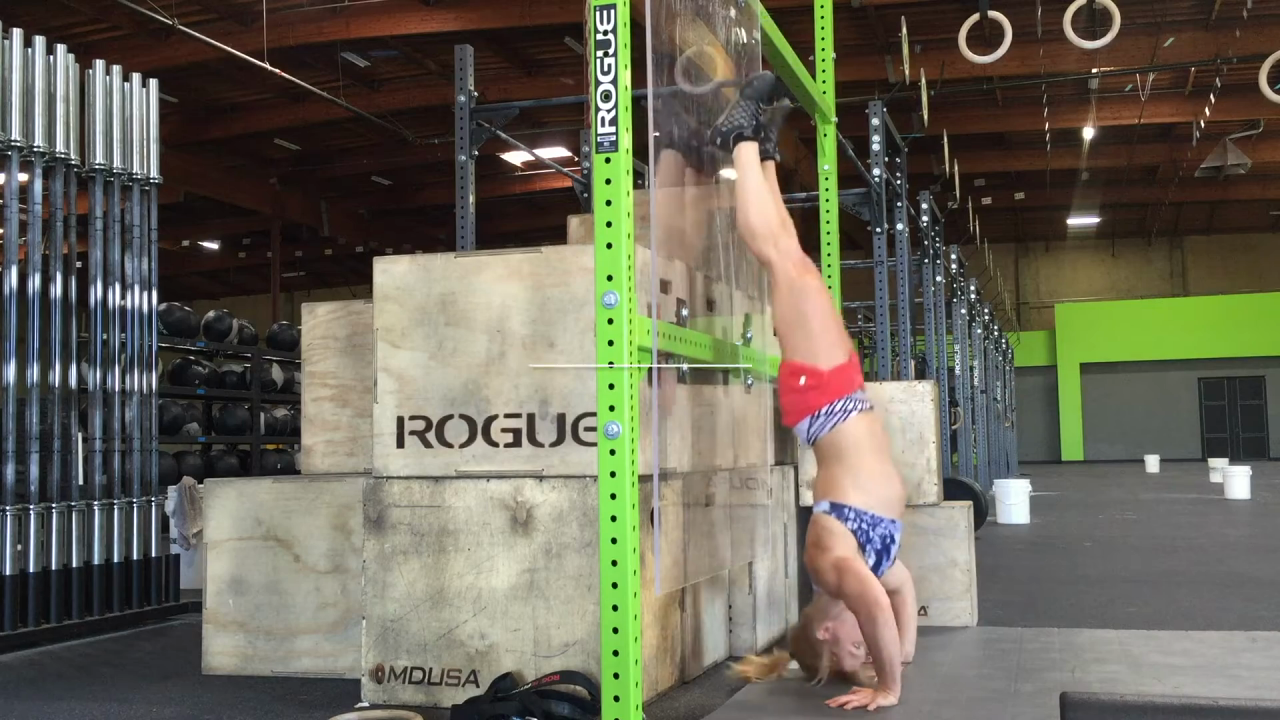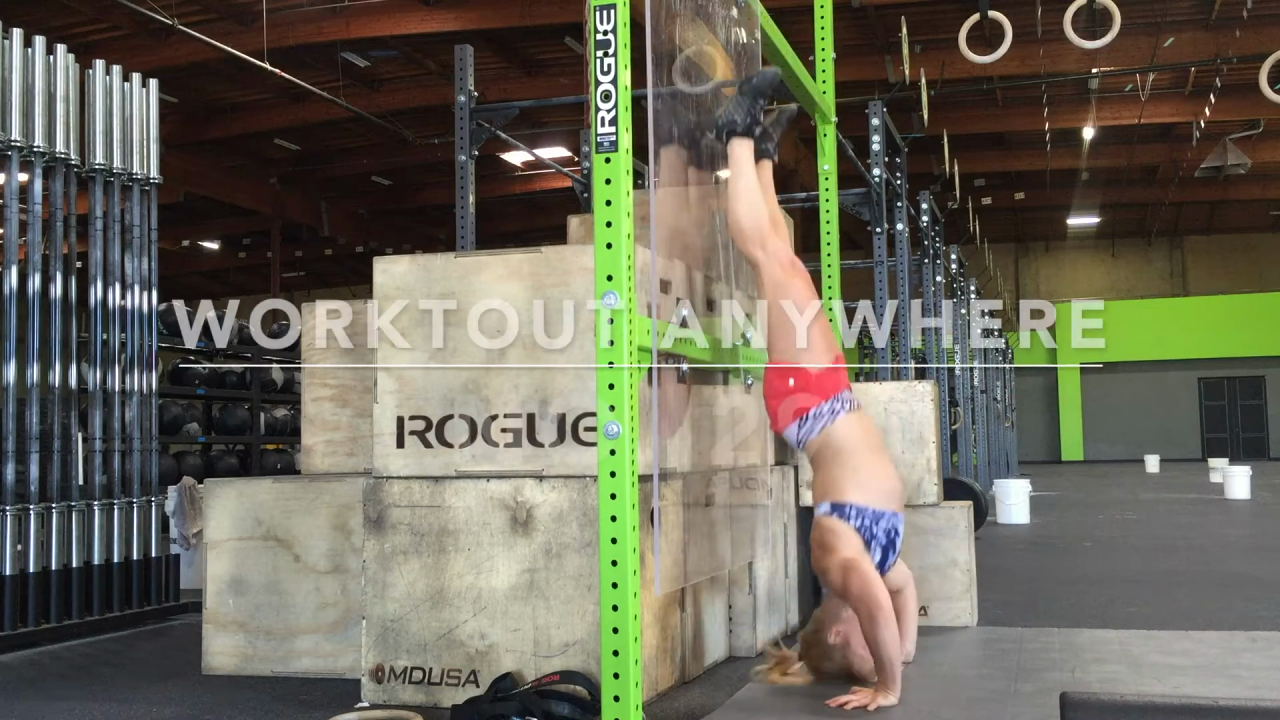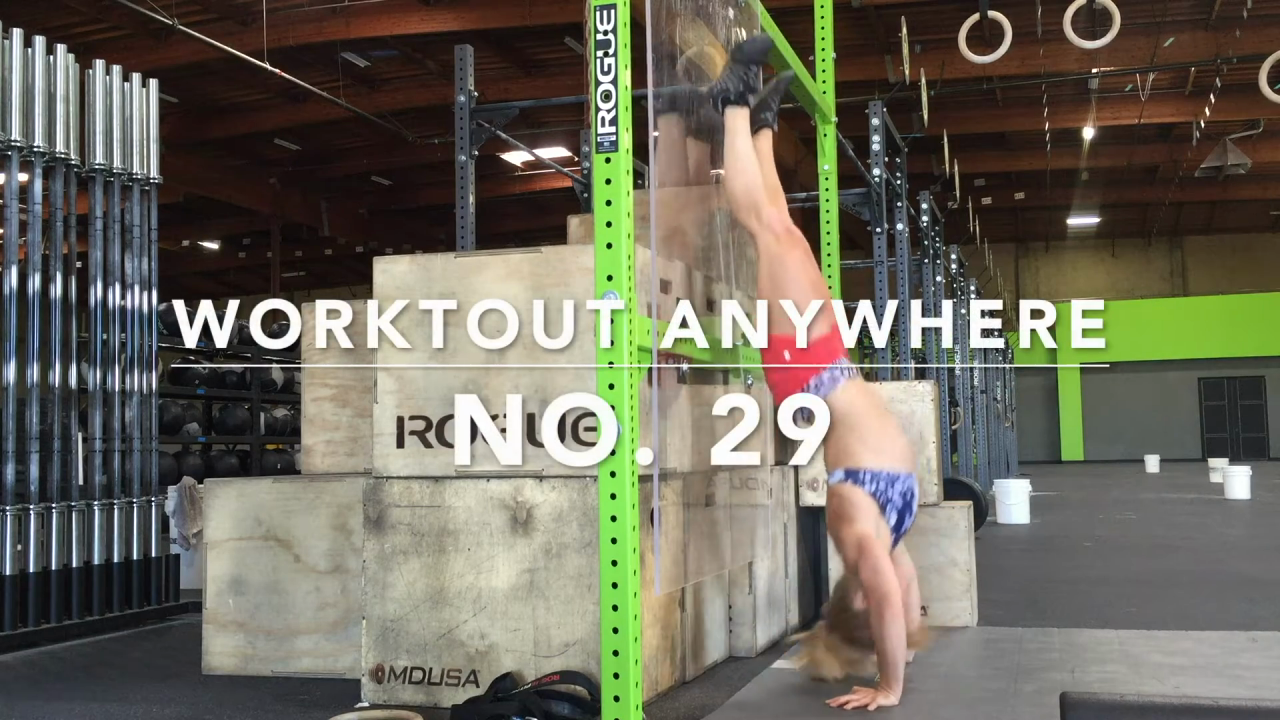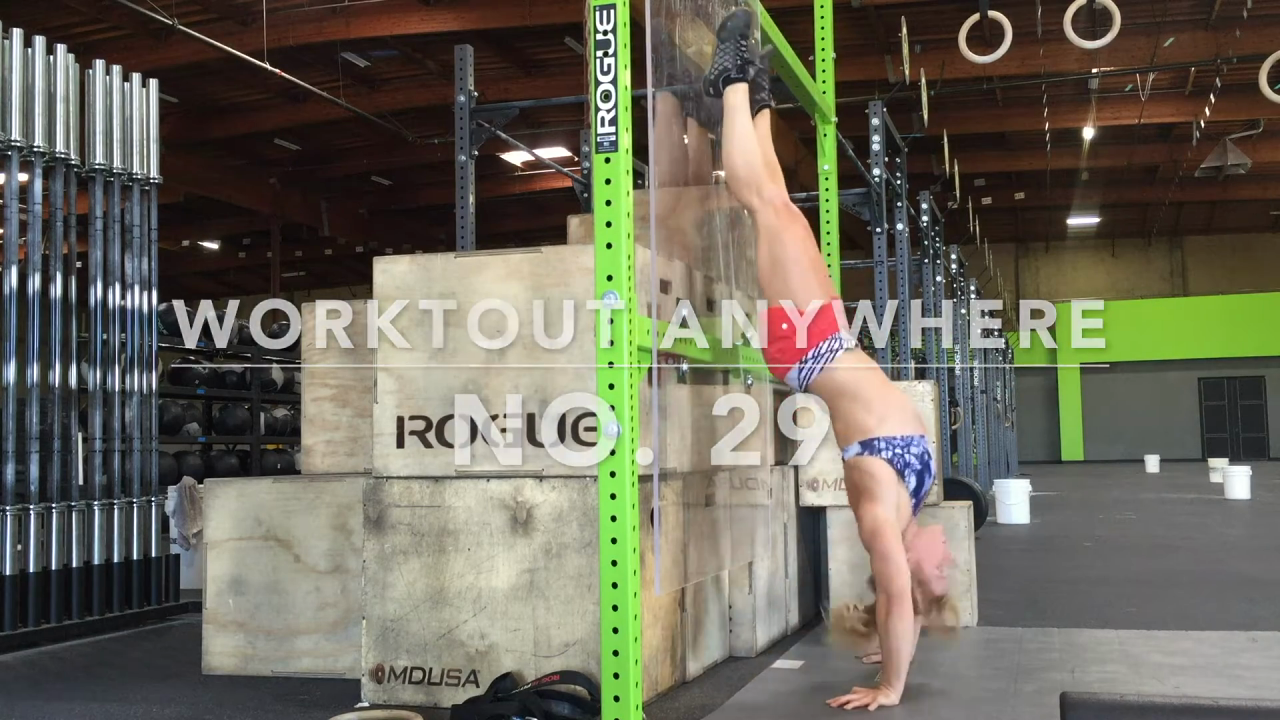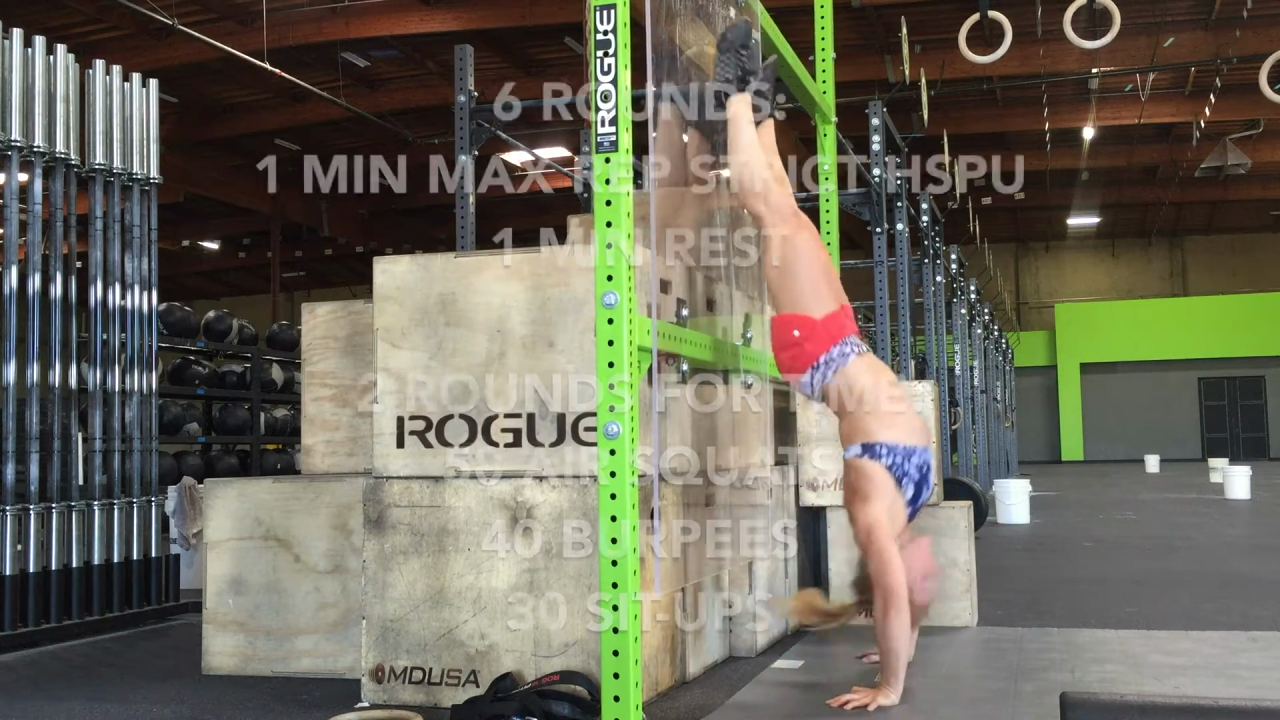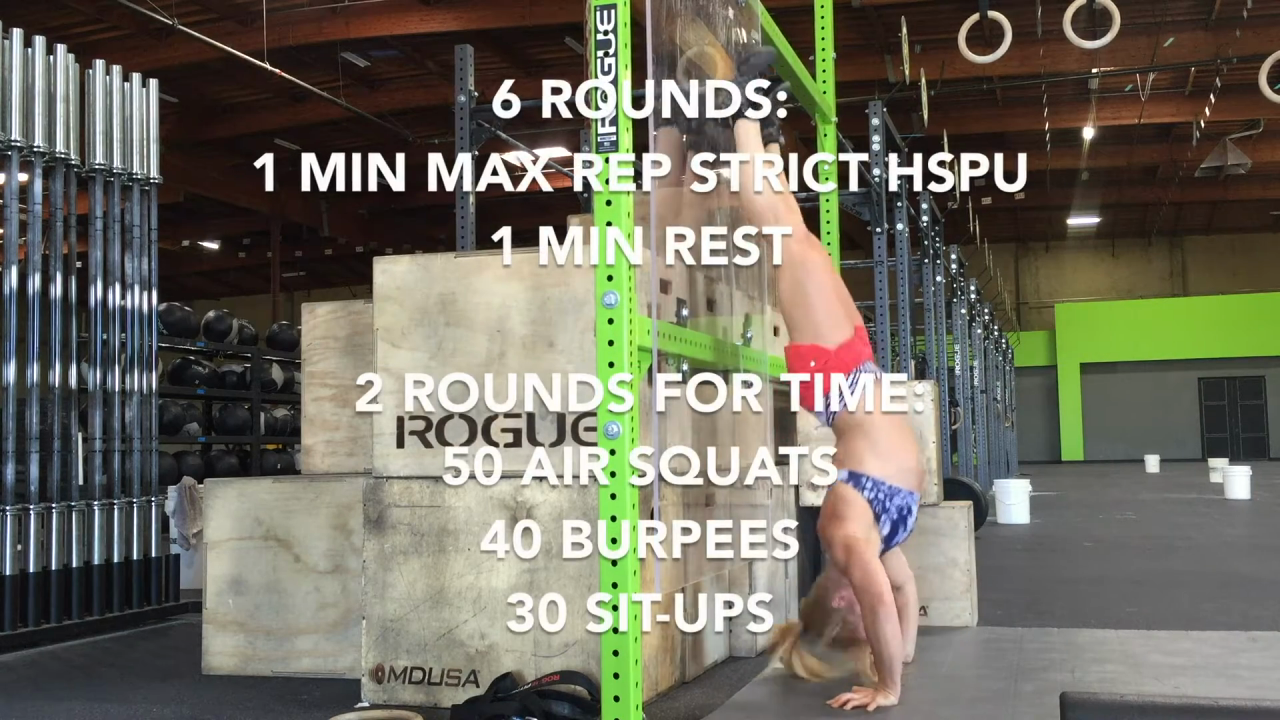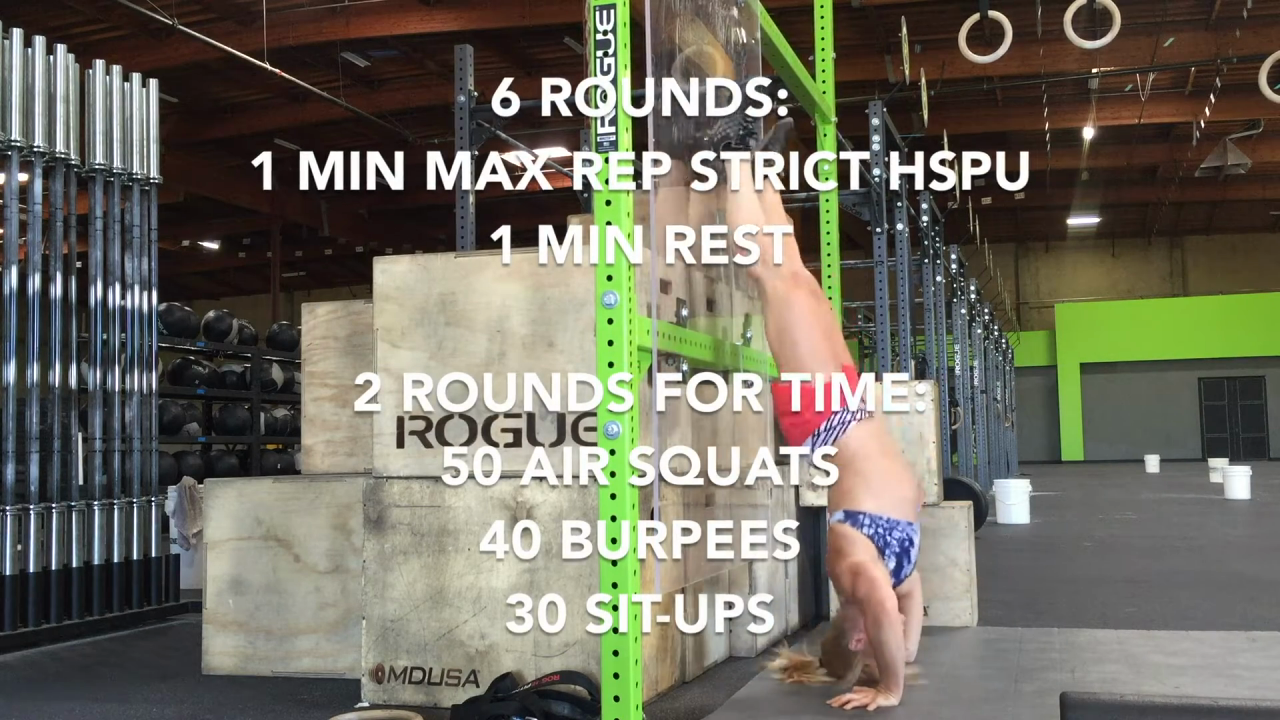
dt=0.7s
person 1, frame 1
right shoulder: (834, 556)
left wrist: (897, 664)
left hip: (833, 392)
right hip: (825, 394)
left knee: (785, 256)
right knee: (782, 256)
left ankle: (759, 143)
right ankle: (747, 137)
person 1, frame 2
right shoulder: (841, 550)
left wrist: (897, 666)
right wrist: (888, 685)
left hip: (816, 395)
right hip: (810, 395)
left knee: (775, 256)
right knee: (771, 256)
left ankle: (758, 144)
right ankle: (742, 132)
person 1, frame 3
left shoulder: (868, 525)
right shoulder: (862, 523)
right wrist: (890, 687)
left hip: (819, 368)
right hip: (809, 368)
left knee: (778, 230)
right knee: (772, 228)
left ankle: (758, 116)
right ankle: (738, 103)
person 1, frame 4
left shoulder: (892, 502)
right shoulder: (882, 502)
right wrist: (889, 688)
left hip: (819, 341)
right hip: (810, 343)
left knee: (776, 209)
right knee: (769, 205)
left ankle: (751, 91)
right ankle: (737, 80)
person 1, frame 5
left shoulder: (889, 505)
right shoulder: (878, 505)
right wrist: (890, 687)
left hip: (827, 344)
right hip: (818, 345)
left knee: (779, 213)
right knee: (772, 209)
left ankle: (754, 99)
right ankle: (742, 89)
person 1, frame 6
right shoulder: (852, 529)
left wrist: (891, 680)
right wrist: (888, 686)
left hip: (842, 370)
right hip: (836, 371)
left knee: (794, 241)
right knee: (791, 239)
right ankle: (750, 122)
person 1, frame 7
right shoulder: (858, 563)
left wrist: (891, 685)
right wrist: (887, 687)
left hip: (830, 402)
right hip: (824, 406)
left knee: (781, 269)
right knee: (773, 272)
right ankle: (742, 149)
